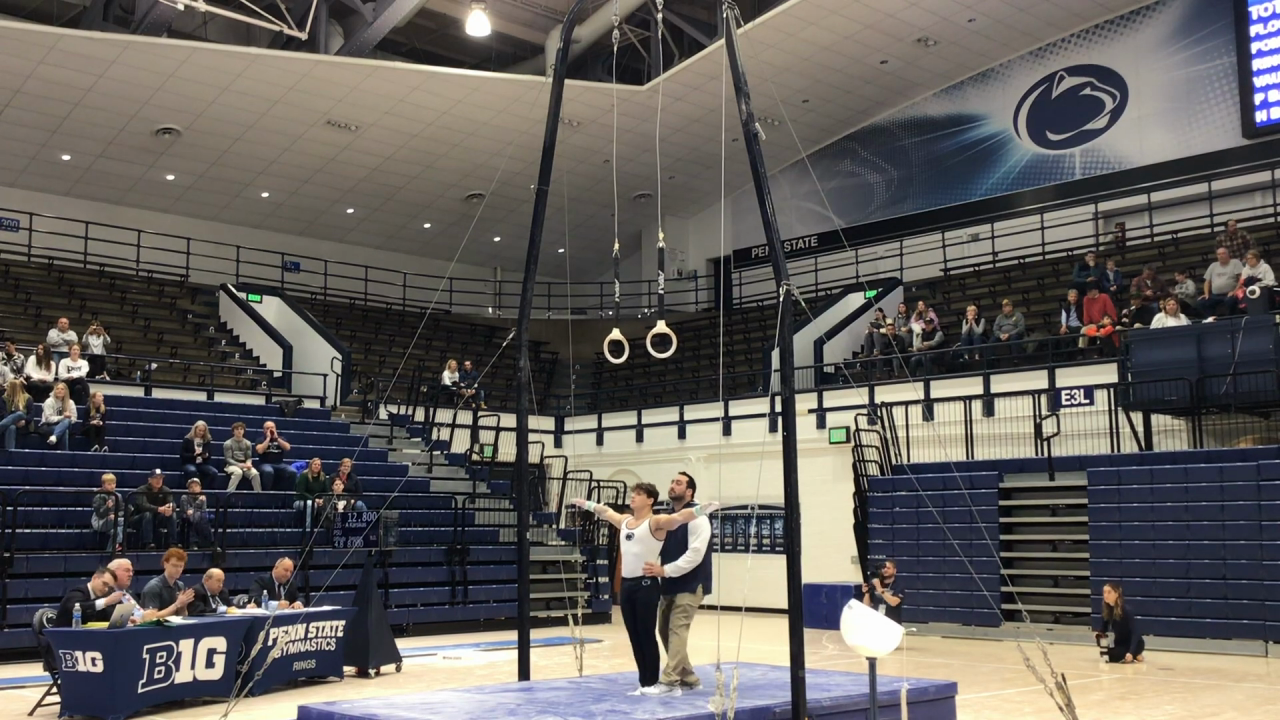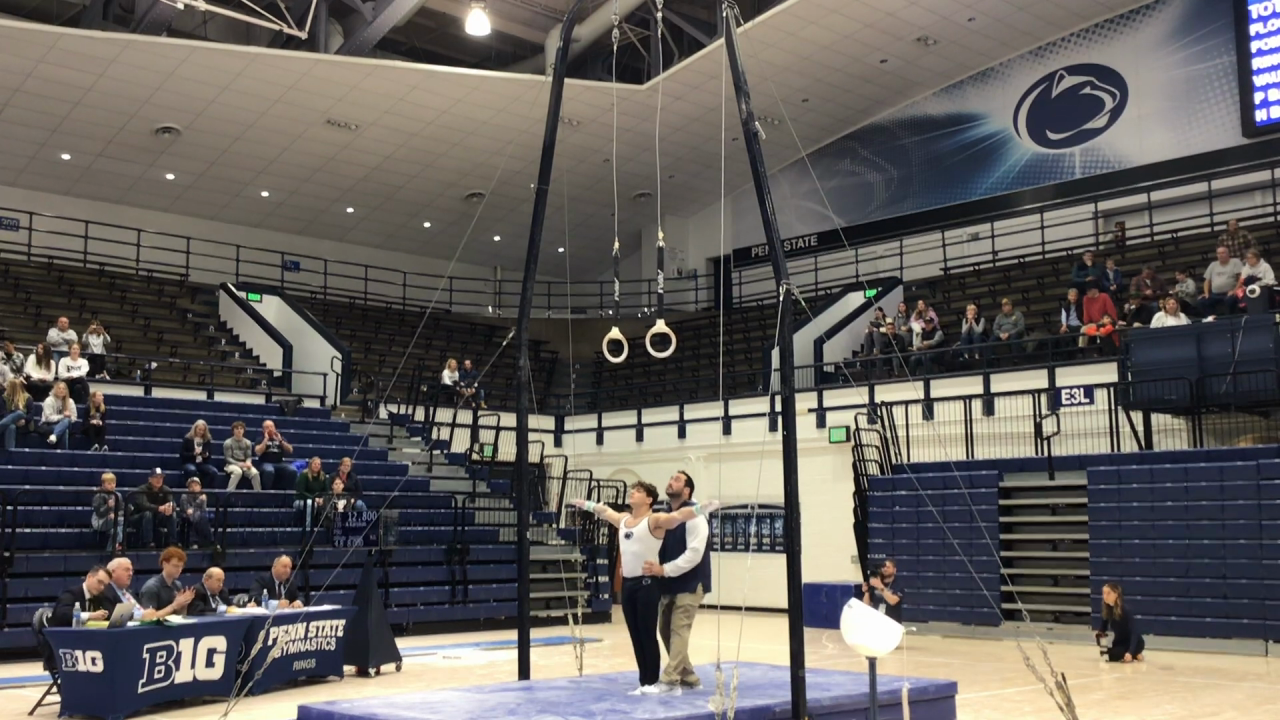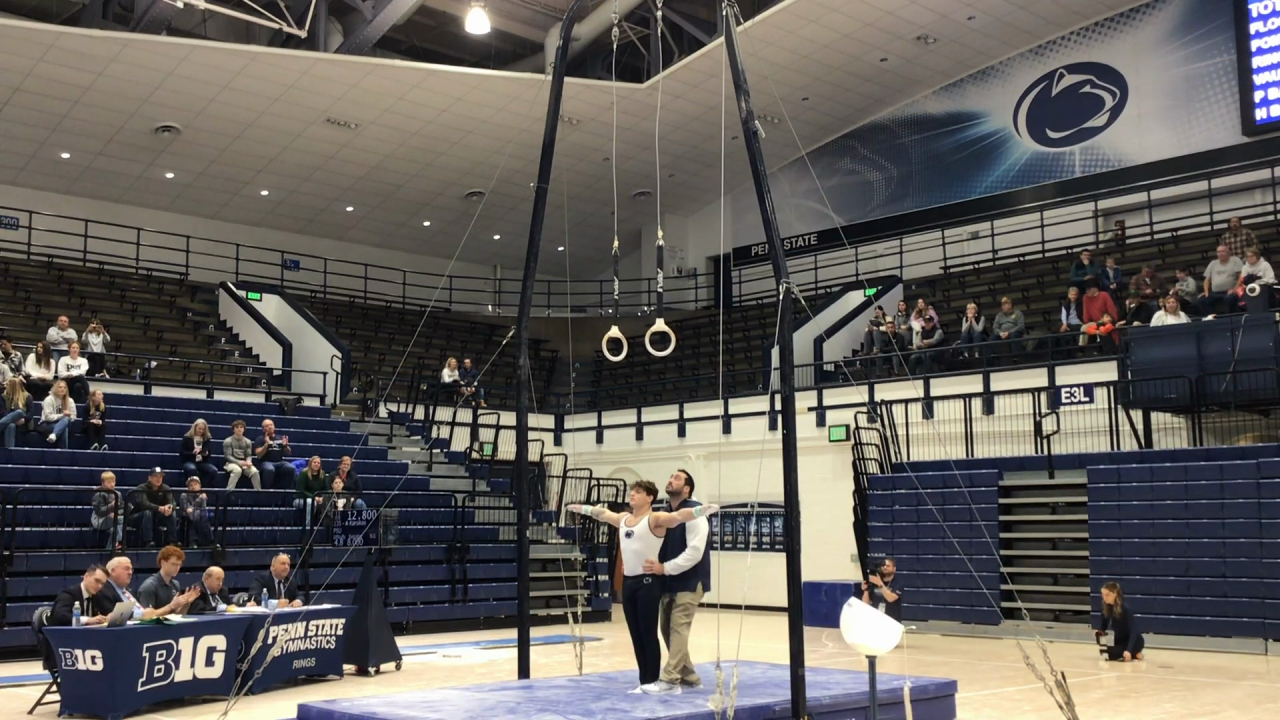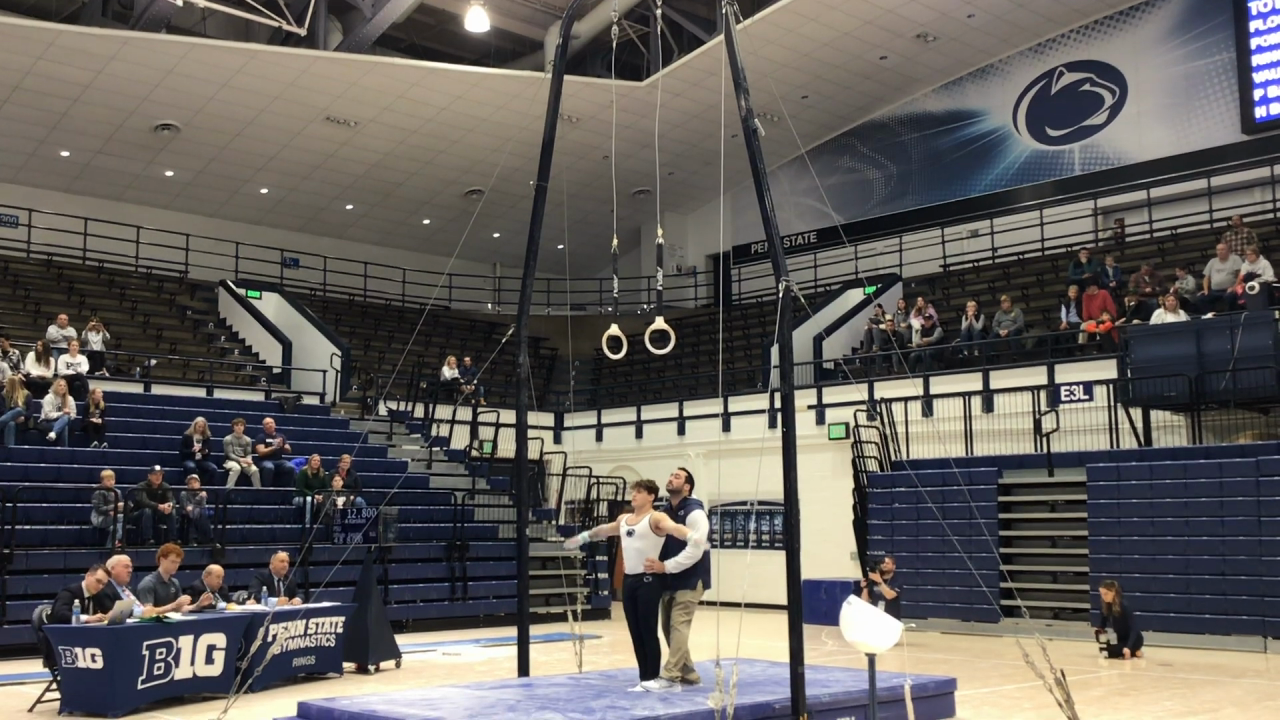
dt=0.2s
person 1, frame 1
left shoulder: (696, 518)
left elbow: (695, 555)
right elbow: (658, 549)
left wrist: (665, 570)
right wrist: (646, 566)
left hip: (690, 585)
right hip: (669, 585)
left knee: (677, 630)
right knee: (665, 630)
left ankle: (669, 681)
right ankle: (688, 678)
person 1, frame 2
left shoulder: (694, 517)
left elbow: (694, 555)
right elbow: (657, 549)
left wrist: (664, 570)
right wrist: (642, 566)
left hip: (690, 584)
right hip: (669, 584)
left knee: (678, 629)
right knee: (666, 630)
left ankle: (670, 681)
right ankle: (688, 677)
person 1, frame 3
left shoulder: (694, 515)
left elbow: (694, 553)
left wrist: (664, 568)
left hip: (689, 582)
right hip: (669, 582)
left knee: (678, 628)
right knee: (668, 629)
left ankle: (669, 680)
right ankle: (688, 676)
person 1, frame 4
left shoulder: (694, 513)
right shoulder: (664, 513)
left elbow: (694, 551)
left wrist: (664, 566)
right wrist: (646, 561)
left hip: (689, 580)
right hip: (669, 581)
left knee: (678, 626)
right knee: (669, 627)
left ankle: (670, 677)
right ankle: (688, 674)
person 2, frame 1
left shoulder: (656, 522)
right shoulder: (624, 521)
left elbow: (679, 517)
right elbow: (605, 511)
left wrist: (701, 509)
right wrist: (587, 504)
left hip: (646, 584)
right hip: (627, 584)
left knee: (647, 636)
right knee: (635, 637)
left ankle: (652, 684)
right ankle: (644, 684)
person 2, frame 2
left shoulder: (655, 520)
right shoulder: (622, 519)
left elbow: (679, 515)
right elbow: (604, 511)
left wrist: (701, 508)
right wrist: (586, 505)
left hip: (646, 583)
right hip: (628, 583)
left knee: (648, 636)
right knee: (636, 637)
left ankle: (652, 683)
right ankle: (644, 683)
person 2, frame 3
left shoulder: (655, 519)
right shoulder: (623, 518)
left elbow: (678, 515)
right elbow: (603, 513)
left wrist: (701, 510)
right wrist: (583, 509)
left hip: (648, 582)
right hip: (628, 582)
left knee: (648, 634)
right knee: (636, 635)
left ankle: (652, 681)
right ankle: (644, 682)
person 2, frame 4
left shoulder: (656, 518)
right shoulder: (624, 519)
left elbow: (674, 528)
right elbow: (604, 530)
left wrist: (693, 537)
right wrist: (582, 537)
left hip: (648, 580)
right hip: (628, 580)
left knee: (648, 632)
right knee: (635, 633)
left ankle: (653, 679)
right ankle: (644, 679)
